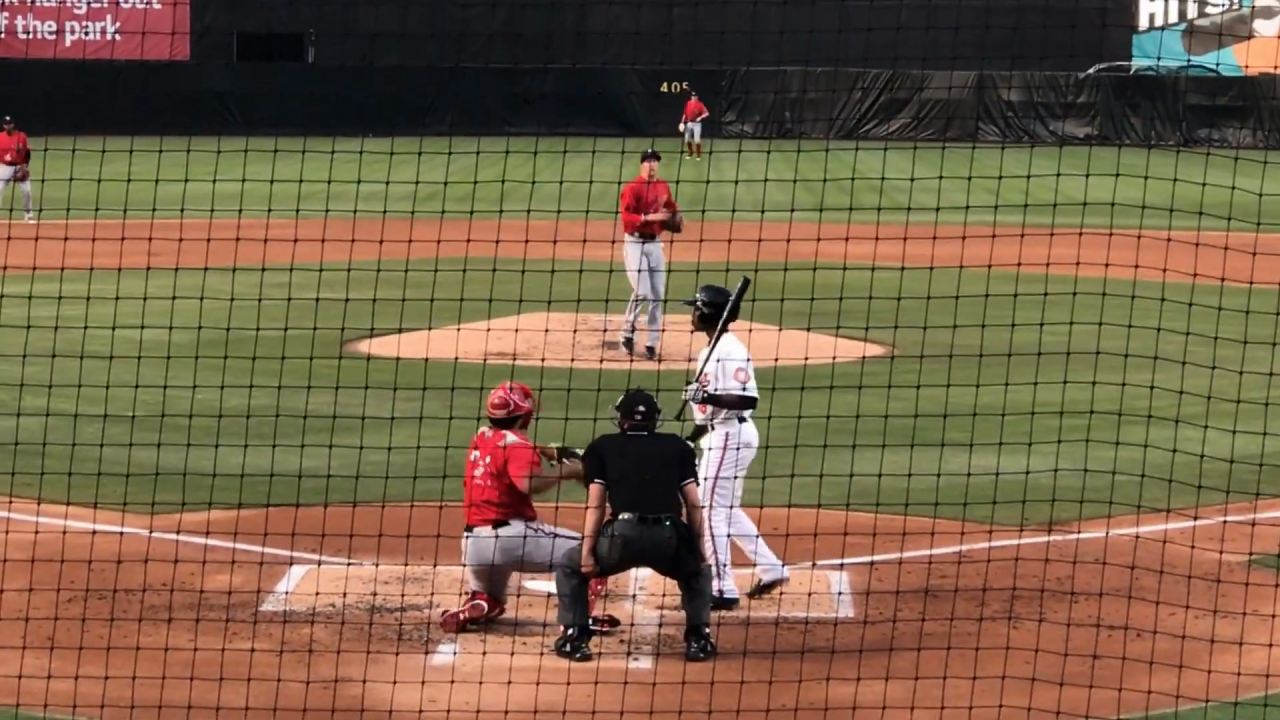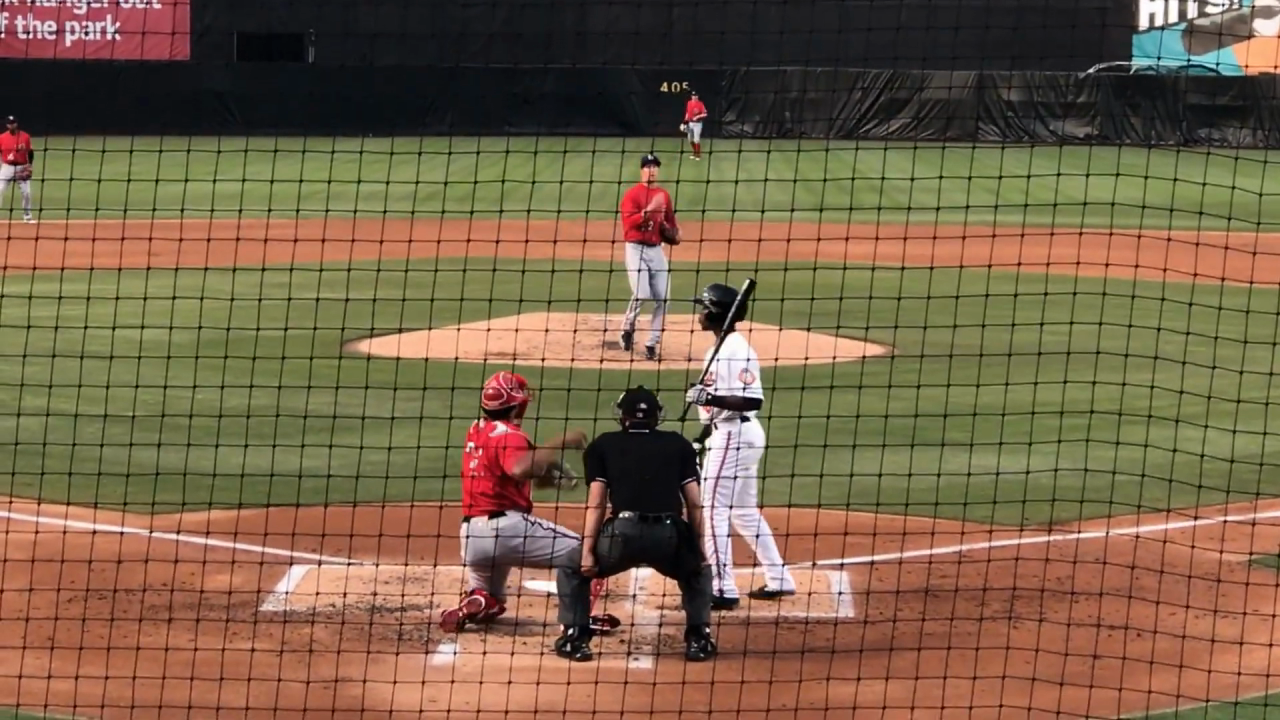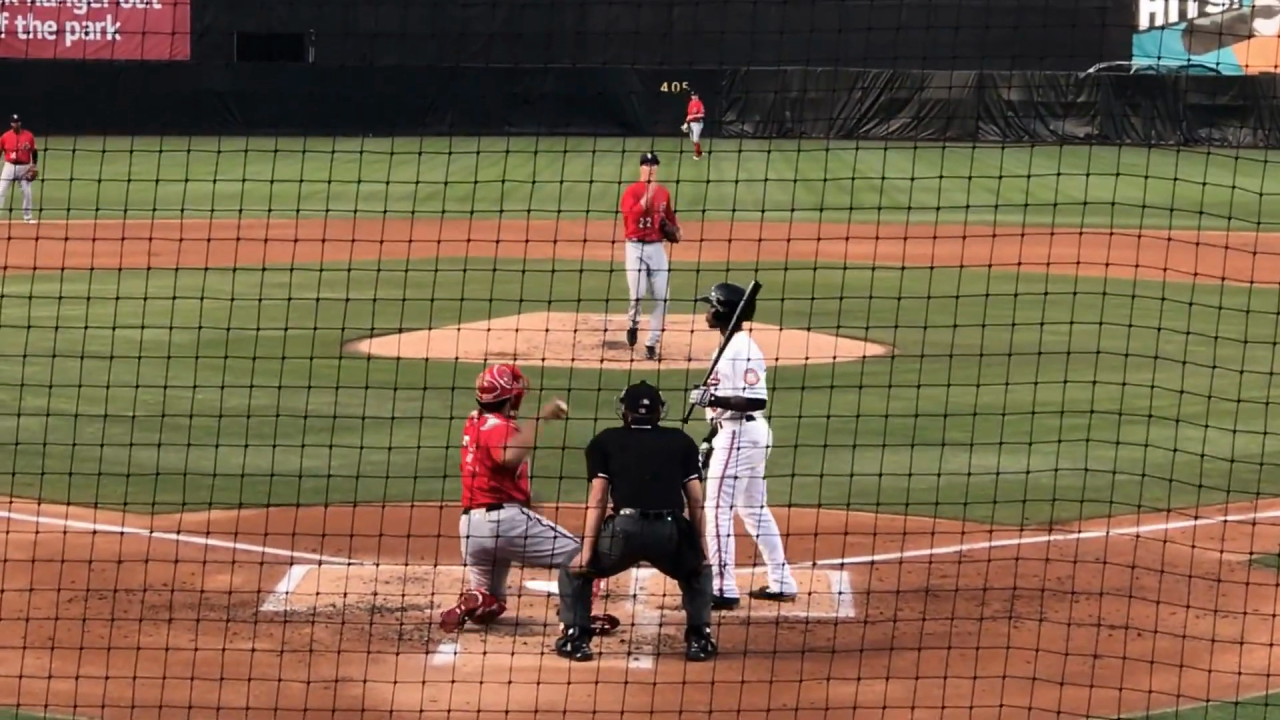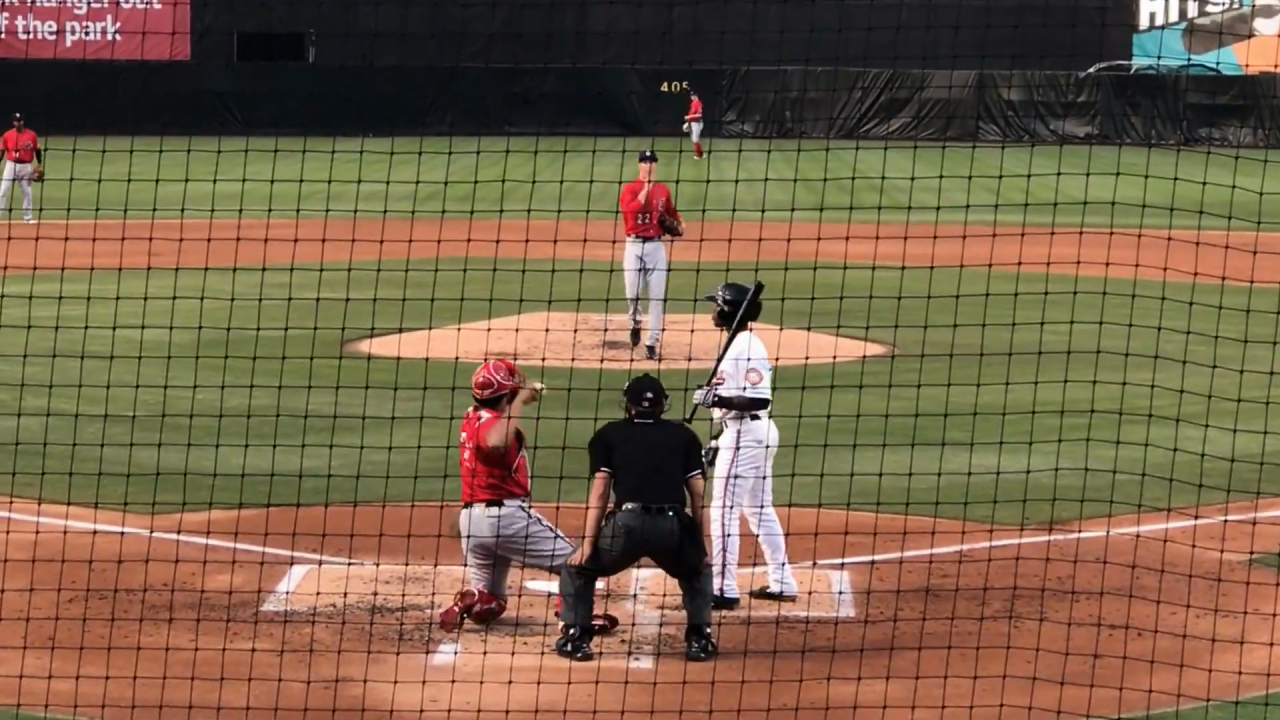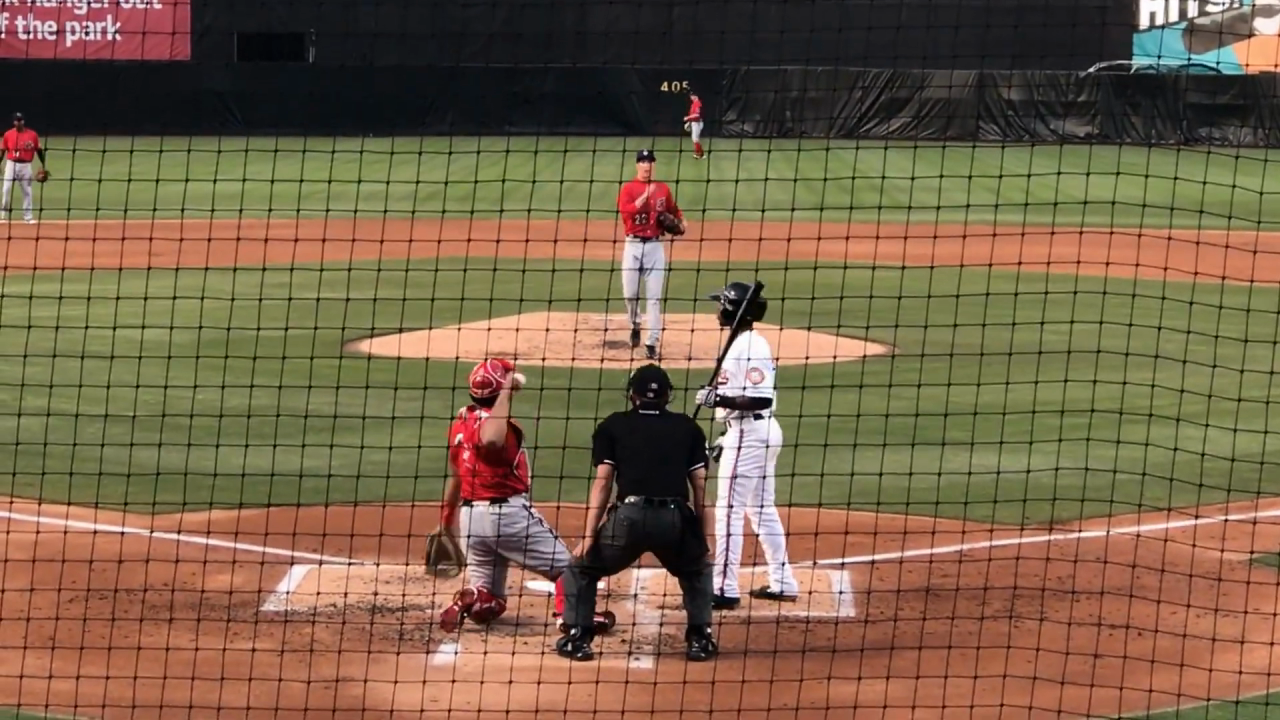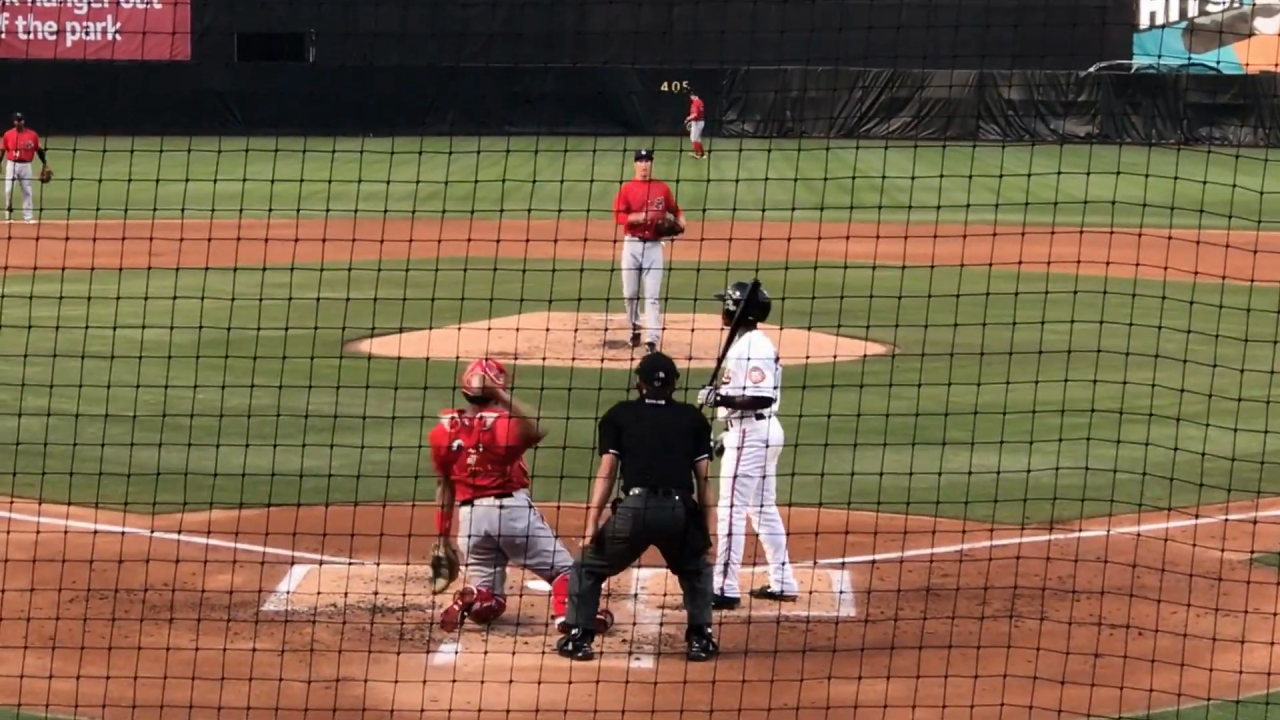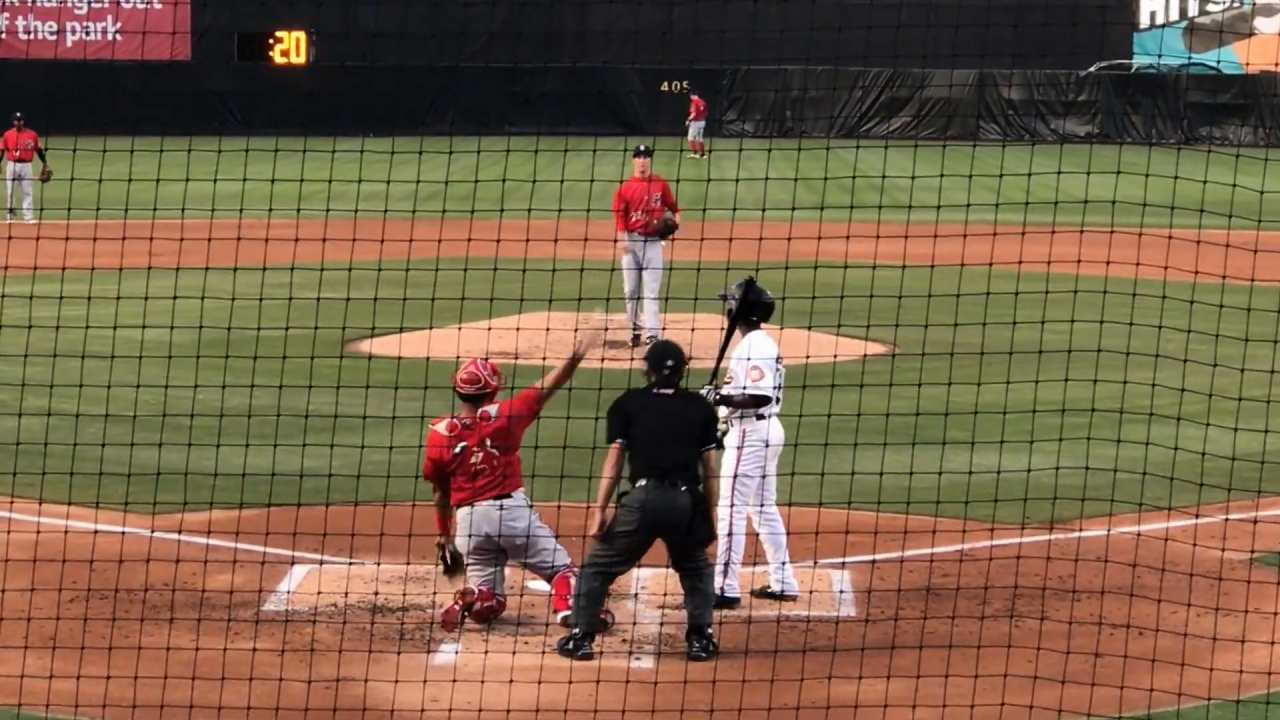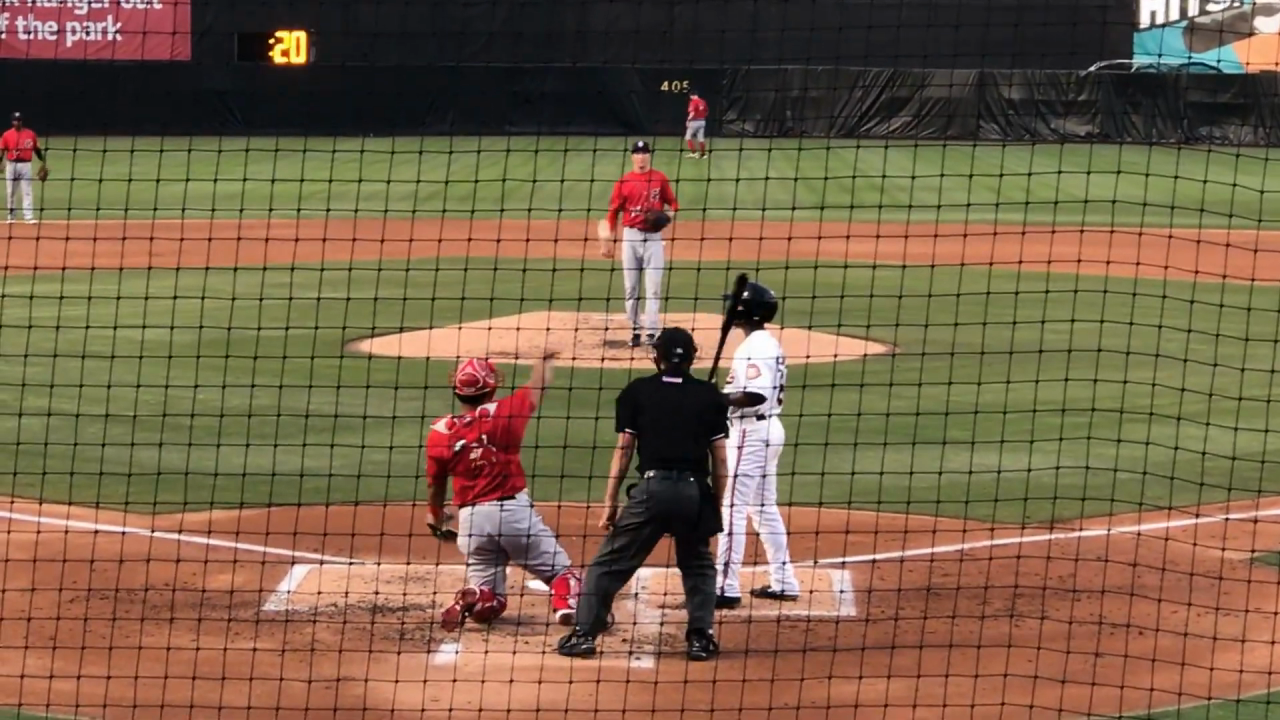
dt=0.1s
person 1, frame 1
left shoulder: (730, 350)
right shoulder: (712, 351)
left elbow: (748, 400)
left wrist: (707, 396)
right wrist: (690, 439)
left hip: (730, 437)
right hip: (721, 437)
left knee: (712, 512)
right knee: (725, 510)
left ankle: (723, 591)
right ankle: (771, 569)
person 1, frame 2
left shoulder: (736, 350)
right shoulder: (721, 348)
left elbow: (753, 400)
left wrist: (710, 399)
right wrist: (701, 439)
left hip: (734, 436)
right hip: (735, 434)
left knee: (714, 511)
right knee: (744, 510)
left ankle: (723, 590)
right ankle: (779, 580)
person 1, frame 3
left shoulder: (742, 350)
right shoulder: (730, 347)
left elbow: (757, 401)
left wrist: (714, 400)
right wrist: (710, 440)
left hip: (740, 435)
right hip: (747, 433)
left knee: (718, 510)
right knee: (755, 510)
left ankle: (724, 590)
right ankle: (781, 582)
person 1, frame 4
left shoulder: (746, 348)
right shoulder: (740, 345)
left elbow: (760, 400)
left wrist: (717, 400)
right wrist: (719, 439)
left hip: (745, 434)
right hip: (756, 432)
left knee: (724, 510)
right knee: (759, 509)
left ankle: (724, 589)
right ankle: (782, 582)
person 1, frame 5
left shoulder: (748, 348)
right shoulder: (747, 344)
left elbow: (763, 399)
left wrist: (720, 400)
right wrist: (725, 437)
left hip: (749, 434)
right hip: (761, 432)
left knee: (729, 510)
right knee: (761, 509)
left ankle: (725, 589)
right ankle: (783, 582)
person 1, frame 6
left shoulder: (751, 347)
right shoulder: (758, 343)
left elbow: (763, 398)
left wrist: (721, 399)
right wrist: (725, 408)
left hip: (750, 434)
right hip: (764, 431)
left knee: (731, 509)
right knee: (763, 508)
left ankle: (725, 589)
right ankle: (783, 582)
person 1, frame 7
left shoulder: (752, 347)
right shoulder: (762, 343)
left elbow: (761, 397)
left wrist: (721, 398)
right wrist: (728, 414)
left hip: (750, 433)
right hip: (765, 430)
left knee: (731, 509)
right knee: (763, 508)
left ankle: (726, 589)
right ankle: (783, 583)
person 1, frame 8
left shoulder: (754, 347)
right shoulder: (769, 344)
left elbow: (756, 395)
left wrist: (719, 397)
right wrist: (727, 401)
left hip: (751, 433)
right hip: (768, 429)
left knee: (732, 509)
right knee: (764, 507)
left ankle: (726, 588)
right ankle: (784, 581)
person 2, frame 1
left shoulder: (602, 447)
right shoulder: (677, 446)
left elbow: (596, 503)
right elbow: (693, 504)
left wrist: (587, 553)
right wrist: (696, 550)
left hip: (623, 535)
right hip: (669, 538)
left knee: (570, 565)
right knee: (698, 570)
left ankle: (575, 637)
right ankle: (698, 638)
person 2, frame 2
left shoulder: (604, 445)
right shoulder: (678, 444)
left elbow: (596, 501)
right elbow: (694, 502)
left wrist: (587, 551)
right wrist: (698, 549)
left hip: (624, 533)
right hip: (669, 535)
left knee: (572, 566)
right knee: (698, 569)
left ankle: (576, 638)
right ankle: (699, 638)
person 2, frame 3
left shoulder: (606, 440)
right shoulder: (680, 441)
left elbow: (598, 497)
right elbow: (696, 500)
left wrist: (587, 548)
right wrist: (699, 547)
left hip: (625, 530)
right hip: (670, 533)
left knee: (575, 567)
right knee: (698, 569)
left ankle: (576, 637)
right ankle: (699, 638)
person 2, frame 4
left shoulder: (609, 434)
right shoulder: (684, 435)
left elbow: (600, 490)
right elbow: (698, 495)
left wrist: (588, 542)
right wrist: (699, 542)
left hip: (628, 524)
right hip: (672, 526)
left knee: (576, 567)
right knee: (697, 570)
left ankle: (577, 638)
right ankle: (699, 638)
person 2, frame 5
left shoulder: (613, 425)
right shoulder: (688, 427)
left elbow: (603, 482)
right elbow: (700, 488)
left wrist: (589, 535)
right wrist: (701, 538)
left hip: (630, 517)
right hip: (674, 519)
left knee: (581, 566)
right knee: (698, 569)
left ankle: (578, 637)
right ankle: (700, 638)
person 2, frame 6
left shoulder: (620, 414)
right shoulder: (693, 417)
left elbow: (607, 472)
right elbow: (703, 478)
left wrist: (592, 521)
right wrist: (703, 524)
left hip: (636, 507)
right hip: (679, 509)
left knee: (589, 566)
right knee: (696, 570)
left ankle: (579, 637)
right ankle: (700, 638)
person 2, frame 7
left shoulder: (627, 403)
right shoulder: (700, 407)
left elbow: (614, 462)
right elbow: (709, 469)
left wrist: (598, 512)
right wrist: (707, 516)
left hip: (642, 498)
right hip: (685, 501)
left knee: (597, 566)
right knee: (697, 569)
left ankle: (580, 637)
right ankle: (701, 638)
person 2, frame 8
left shoulder: (637, 391)
right shoulder: (710, 395)
left elbow: (623, 452)
right elbow: (719, 457)
left wrist: (609, 502)
right wrist: (716, 502)
left hip: (651, 487)
right hip: (693, 490)
left knee: (611, 562)
right knee: (699, 566)
left ankle: (582, 634)
right ankle: (701, 639)
person 3, frame 1
left shoulder: (481, 437)
right shoulder: (516, 445)
right elbow: (529, 485)
left wrist: (544, 452)
right wrist: (567, 470)
left hip: (473, 543)
right hip: (510, 536)
left knee: (489, 604)
left ankle: (473, 609)
person 3, frame 2
left shoulder: (479, 429)
right shoulder: (507, 434)
right elbow: (521, 470)
left wrist: (546, 463)
right wrist: (560, 444)
left hip: (472, 532)
right hip: (508, 526)
left knee: (489, 605)
left ankle: (472, 607)
person 3, frame 3
left shoulder: (475, 421)
right shoulder: (498, 427)
right elbow: (510, 456)
right wrist: (541, 417)
left hip: (472, 526)
right hip: (506, 520)
left knee: (488, 605)
left ankle: (470, 604)
person 3, frame 4
left shoulder: (472, 418)
right shoulder: (492, 421)
right elbow: (494, 445)
right wrist: (520, 401)
left hip: (471, 519)
right hip: (508, 514)
left knee: (488, 606)
right knee: (573, 561)
left ankle: (468, 602)
person 3, frame 5
left shoulder: (464, 419)
right shoulder: (489, 421)
left elbow: (455, 476)
right elbow: (491, 440)
left wrist: (447, 519)
right wrist: (507, 393)
left hip: (470, 517)
right hip: (509, 513)
left knee: (487, 605)
right knee: (567, 566)
left ankle: (468, 601)
person 3, frame 6
left shoulder: (445, 426)
right shoulder: (500, 421)
left elbow: (445, 486)
right elbow: (532, 434)
left wrist: (443, 534)
right wrist: (507, 400)
left hip: (469, 519)
right hip: (511, 510)
left knee: (488, 600)
right knee: (563, 568)
left ankle: (464, 603)
right ankle: (567, 614)
person 3, frame 7
left shoulder: (439, 434)
right shoulder: (501, 414)
left elbow: (441, 493)
right elbow: (547, 388)
left wrist: (445, 534)
right wrist: (575, 357)
left hip: (468, 518)
right hip: (511, 510)
left knee: (487, 605)
right knee: (561, 569)
left ankle: (467, 602)
right ankle: (569, 607)
person 3, frame 8
left shoulder: (440, 434)
right shoulder: (504, 414)
left elbow: (436, 489)
right elbow: (537, 388)
left wrist: (437, 518)
right wrist: (545, 360)
left hip: (473, 519)
right hip: (515, 510)
left knee: (488, 604)
right knee: (561, 570)
left ankle: (469, 601)
right ankle: (567, 606)
person 4, frame 1
left shoulder: (663, 187)
right shoulder: (632, 188)
left elbow: (670, 206)
right elbow: (625, 217)
left wrist: (675, 217)
right wrist: (650, 218)
left hip: (654, 244)
right hip: (634, 242)
left knee: (657, 295)
right knee: (641, 291)
left ankle: (651, 344)
right ankle: (627, 334)
person 4, frame 2
left shoulder: (664, 194)
right shoulder: (632, 194)
left elbow: (670, 217)
right elbow: (629, 222)
left wrist: (675, 230)
right wrist: (649, 208)
left hip: (657, 250)
right hip: (636, 250)
left knee: (661, 299)
right knee: (641, 294)
left ankle: (652, 344)
right ankle: (628, 327)
person 4, frame 3
left shoulder: (663, 192)
right shoulder: (631, 191)
left elbow: (670, 215)
right elbow: (632, 215)
left wrist: (676, 228)
right wrist: (648, 195)
left hip: (657, 248)
right hip: (636, 248)
left knee: (660, 297)
right knee: (637, 293)
left ankle: (652, 343)
right ankle: (633, 323)
person 4, frame 4
left shoulder: (663, 189)
right shoulder: (630, 188)
left elbow: (671, 210)
right elbow: (630, 210)
left wrist: (679, 222)
right wrist: (646, 190)
left hip: (656, 245)
right hip: (634, 245)
left knee: (657, 296)
right knee: (632, 293)
left ankle: (652, 343)
right ankle: (635, 324)
person 4, frame 5
left shoulder: (663, 188)
right shoulder: (628, 188)
left elbow: (673, 209)
right elbow: (626, 212)
left wrist: (681, 220)
right wrist: (645, 195)
left hip: (655, 246)
right hip: (633, 245)
left knee: (654, 295)
right knee: (630, 293)
left ankle: (652, 342)
right ankle: (635, 326)
person 4, frame 6
left shoulder: (662, 187)
right shoulder: (626, 189)
left elbow: (673, 209)
right elbow: (619, 217)
left wrist: (680, 219)
right wrist: (639, 217)
left hip: (654, 245)
right hip: (632, 244)
left knee: (652, 294)
right knee: (630, 293)
left ankle: (653, 340)
right ankle: (635, 330)
person 4, frame 7
left shoulder: (661, 184)
right shoulder: (624, 186)
left elbow: (672, 206)
right elbow: (619, 216)
left wrist: (676, 217)
right wrist: (621, 240)
left hip: (653, 241)
right hip: (632, 241)
left knee: (651, 291)
right knee: (631, 290)
left ankle: (652, 335)
right ankle: (636, 331)
person 4, frame 8
left shoulder: (660, 179)
right shoulder: (624, 181)
left elbow: (673, 202)
right elbow: (614, 211)
left wrist: (669, 212)
right wrist: (608, 240)
left hip: (653, 236)
right hip: (631, 235)
left knee: (653, 285)
right knee: (631, 287)
left ankle: (651, 330)
right ankle: (636, 330)
